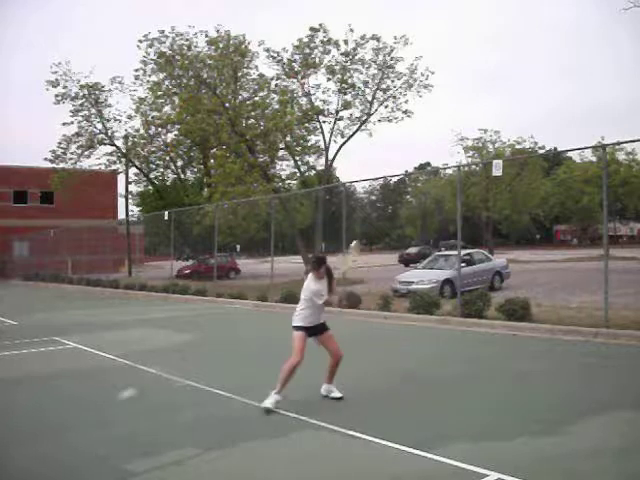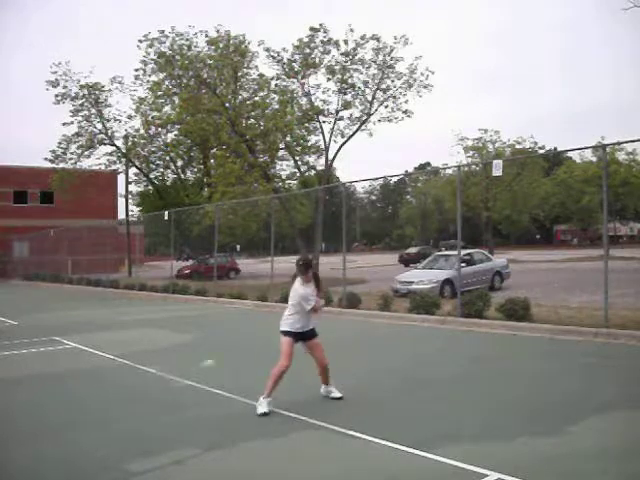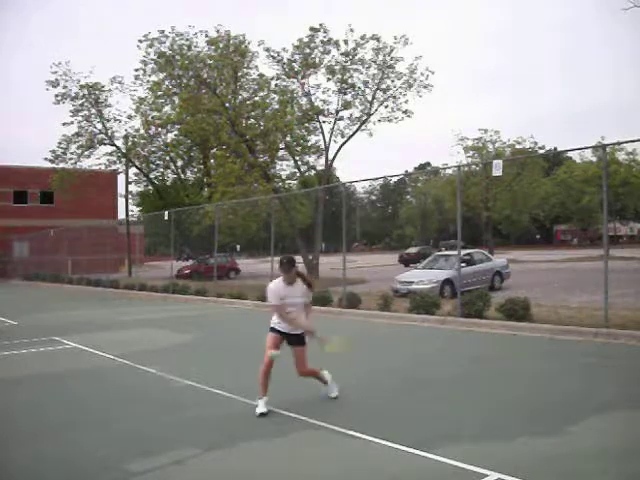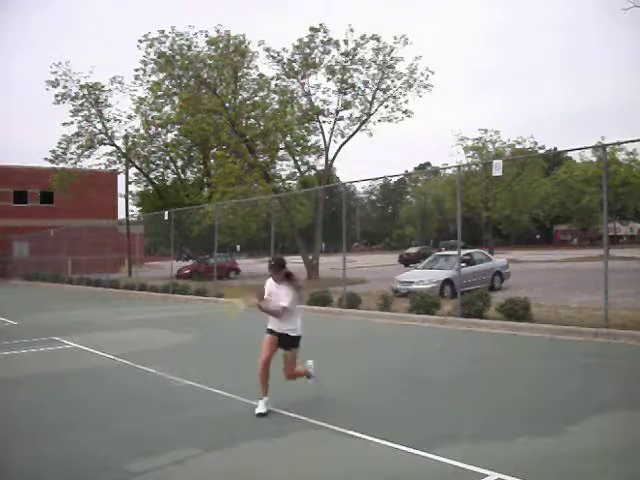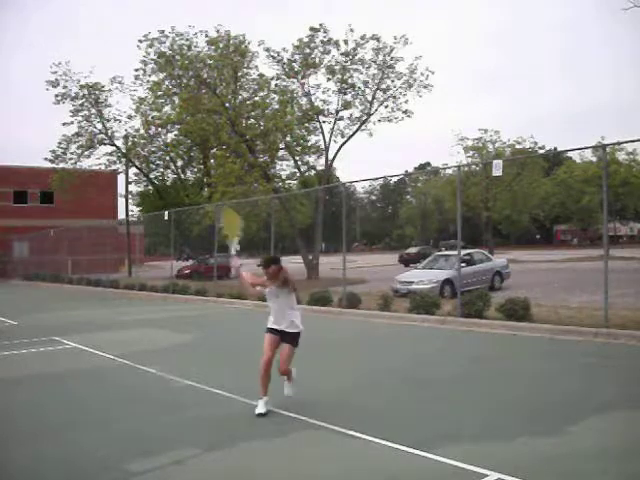
dt=0.1s
person 1, frame 1
left shoulder: (323, 277)
right shoulder: (313, 287)
right elbow: (327, 302)
left wrist: (327, 296)
right wrist: (329, 296)
left hip: (317, 322)
right hip: (302, 323)
left knee: (337, 355)
right knee: (296, 359)
left ankle: (328, 386)
right ankle: (275, 395)
person 1, frame 2
left shoulder: (310, 281)
right shoulder: (302, 291)
right elbow: (316, 309)
left wrist: (317, 301)
right wrist: (320, 303)
left hip: (306, 327)
right hip: (290, 328)
left knee: (323, 363)
right knee: (284, 364)
left ankle: (327, 387)
right ankle: (265, 399)
person 1, frame 3
left shoulder: (303, 285)
right shoulder: (274, 286)
left elbow: (306, 309)
right elbow: (281, 313)
left wrist: (306, 326)
right wrist: (303, 326)
left hip: (297, 330)
right hip: (278, 327)
left knee: (302, 371)
right knee: (268, 361)
left ankle: (325, 378)
right ankle: (262, 399)
person 1, frame 4
left shoulder: (290, 288)
right shoulder: (269, 283)
left elbow: (279, 313)
right elbow: (267, 302)
left wrist: (262, 306)
right wrist: (261, 304)
left hip: (290, 331)
right hip: (274, 328)
left knee: (289, 374)
right knee: (264, 361)
left ankle: (308, 368)
right ankle: (264, 400)
person 1, frame 5
left shoulder: (281, 282)
right shoulder: (267, 281)
left elbow: (251, 282)
right elbow: (253, 290)
left wrist: (239, 270)
left hip: (291, 328)
right hip: (275, 325)
left knee: (282, 370)
right knee: (266, 361)
left ankle: (289, 378)
right ankle: (263, 400)
